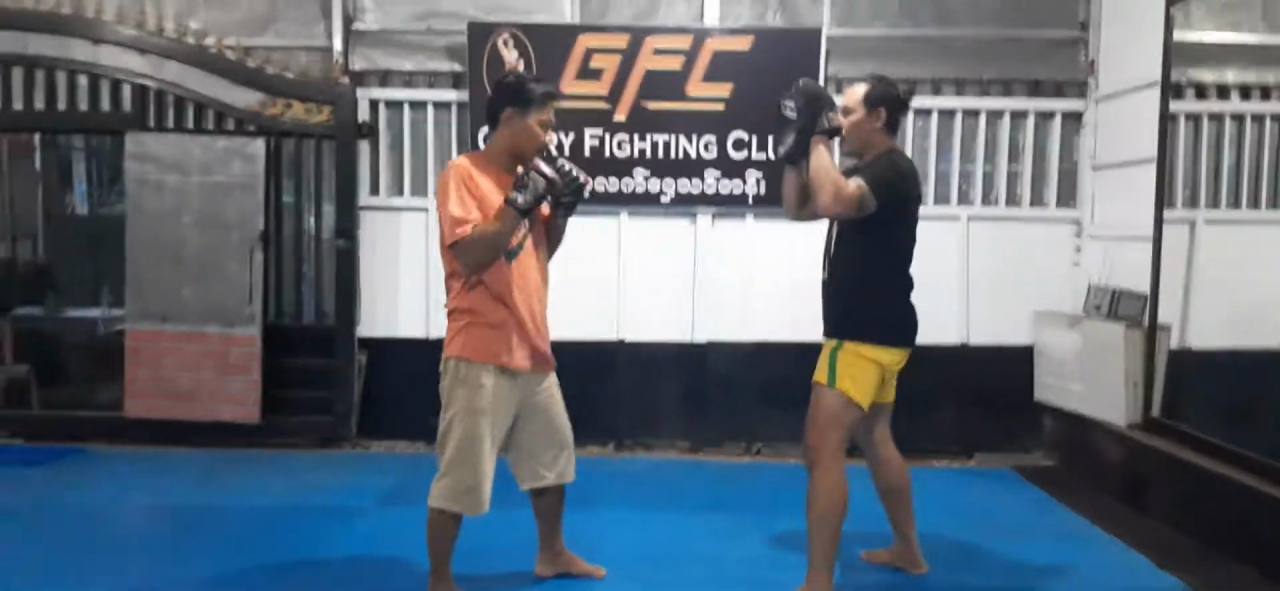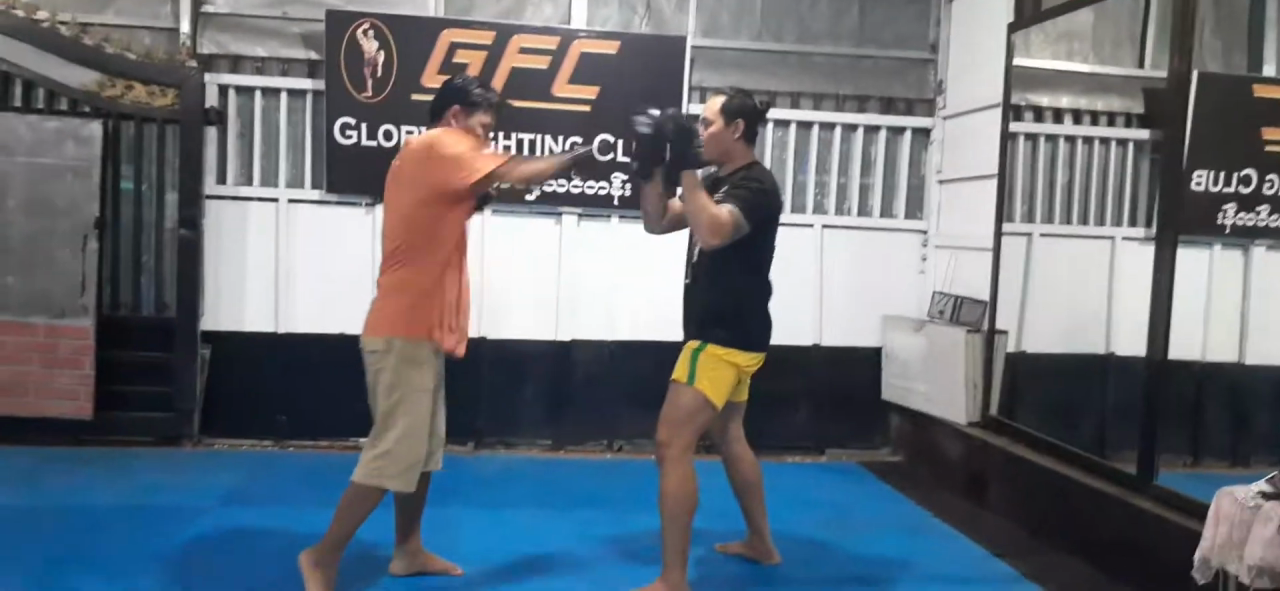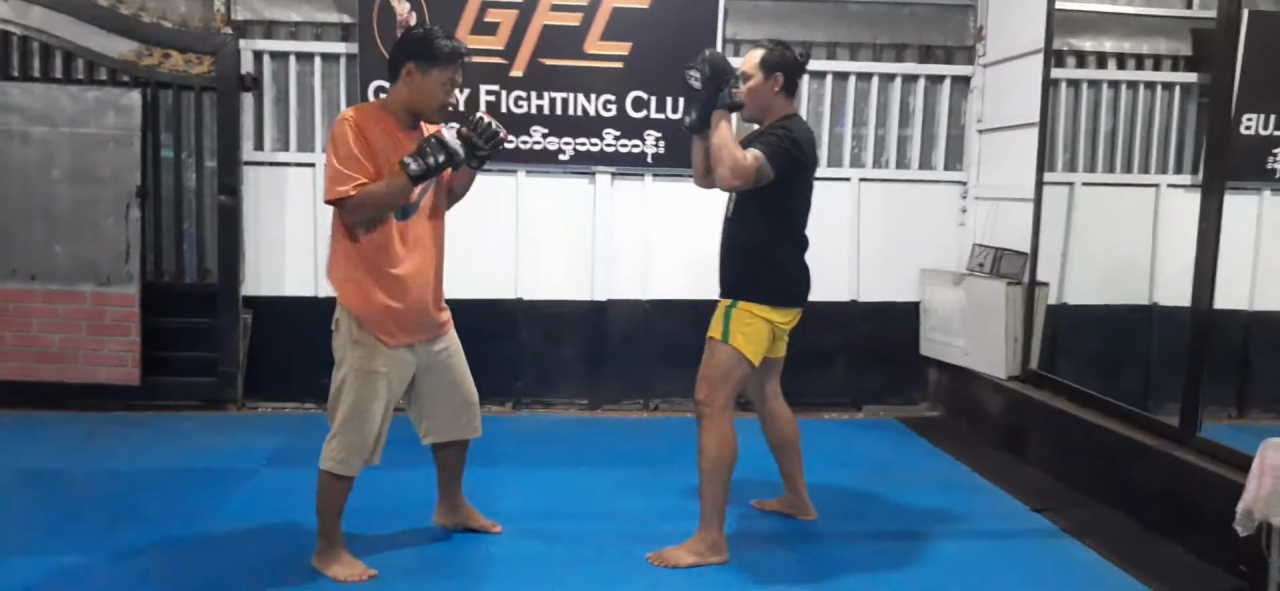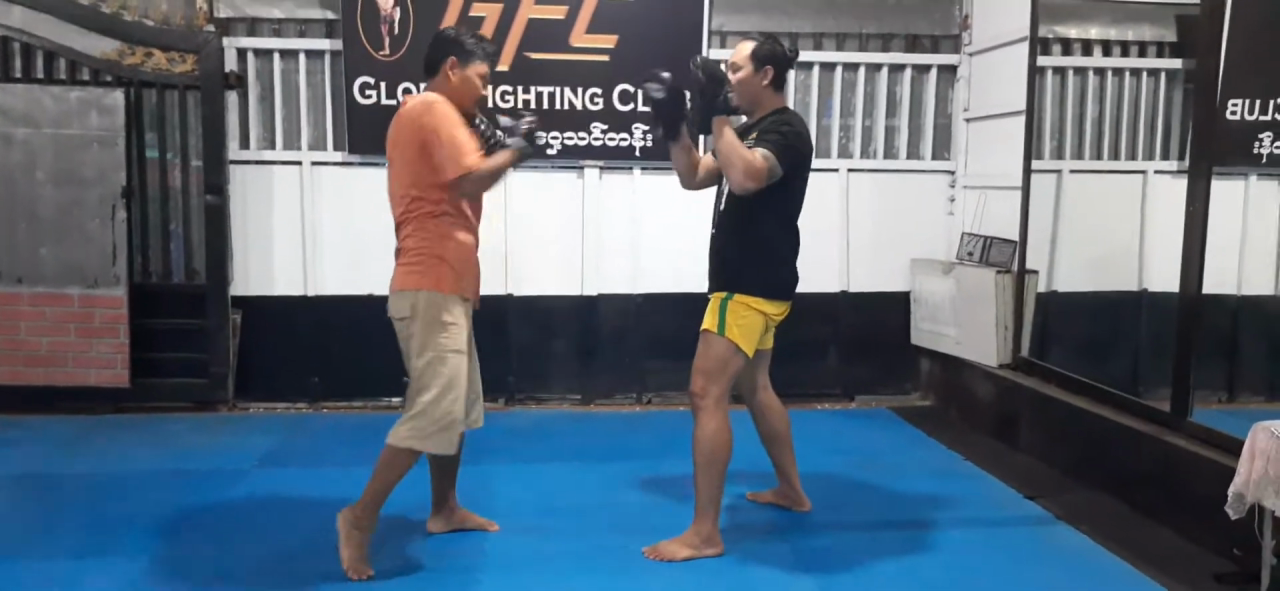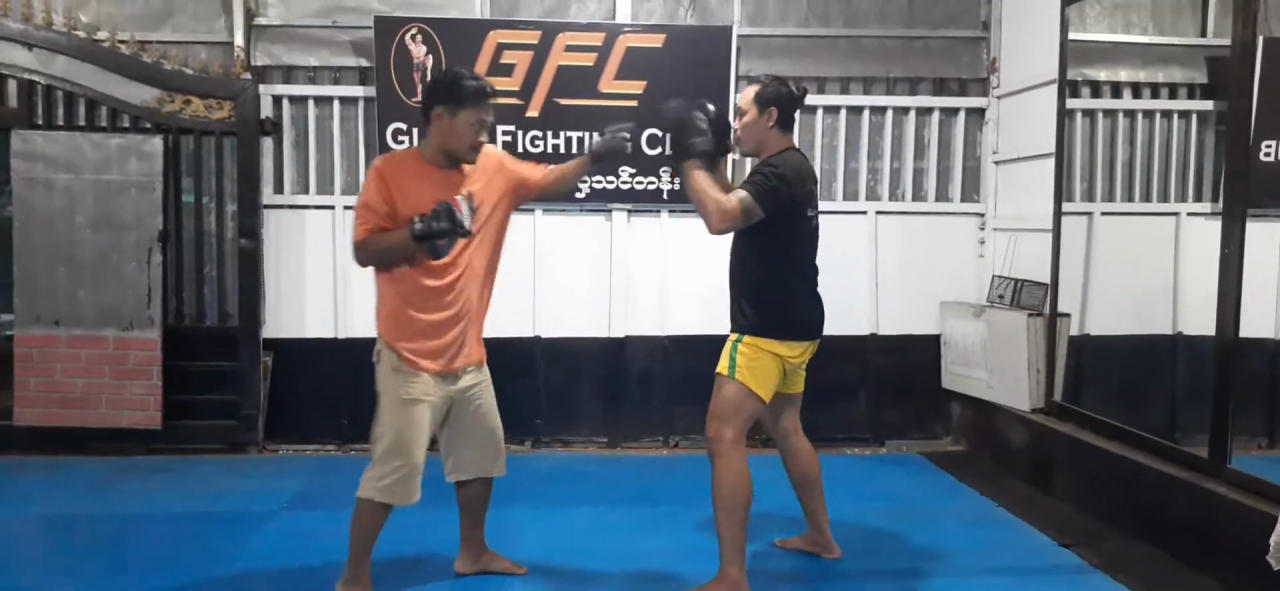
dt=1s
person 1, frame 1
left shoulder: (523, 177)
right shoulder: (462, 172)
right elbow: (471, 254)
left wrist: (561, 208)
right wrist: (519, 204)
left hip: (530, 352)
right hip: (479, 355)
left knee: (552, 456)
right knee: (461, 473)
person 1, frame 2
left shoulder: (452, 162)
right shoulder: (434, 148)
right elbow: (514, 174)
right wrist: (570, 156)
left hip: (426, 333)
right hip: (404, 333)
left knee: (423, 448)
right knee: (395, 450)
person 1, frame 3
left shoulder: (429, 129)
right shoulder: (355, 125)
left elbow: (446, 199)
right elbow: (357, 212)
left wrist: (471, 159)
right wrist: (417, 166)
left hip: (429, 310)
right hip: (371, 314)
left knee: (457, 409)
right knee: (352, 434)
left ankle: (451, 506)
right ankle: (328, 545)
person 1, frame 4
left shoulder: (421, 115)
right shoulder: (432, 110)
right elbow: (470, 180)
left wrist: (504, 145)
right wrist: (515, 144)
left hip: (440, 287)
right hip: (433, 289)
left knee: (457, 404)
right knee: (434, 411)
left ankle: (445, 508)
right ankle: (360, 516)
person 1, frame 5
left shoulder: (492, 166)
right shoulder: (390, 171)
left elbow: (547, 180)
right elbow: (365, 251)
left wrist: (595, 154)
right wrist: (422, 230)
left hip: (467, 351)
right hip: (411, 354)
left knee: (482, 452)
right knee: (394, 465)
person 2, frame 1
left shoulder: (892, 171)
right shoulder: (866, 171)
left elbow: (831, 201)
right elbow: (798, 208)
left wrist: (818, 137)
right wrist: (796, 150)
left hip: (867, 335)
right hip: (873, 331)
left knee: (822, 448)
right knee: (874, 438)
right ankle: (908, 549)
person 2, frame 2
left shoulder: (755, 186)
right shoulder: (720, 183)
left elbow: (710, 234)
right elbow: (658, 222)
left wrist: (686, 169)
right wrist: (652, 168)
left hip: (726, 338)
right hip: (728, 335)
left knee: (672, 444)
right knee: (728, 437)
right ankle: (760, 543)
person 2, frame 3
left shoulder: (789, 137)
right shoulder: (767, 136)
left elbow: (731, 176)
right elbow: (707, 176)
left wrist: (719, 110)
right wrist: (700, 120)
left hip: (760, 293)
right hip: (769, 290)
left knee: (711, 402)
right knee: (764, 393)
left ankle: (710, 540)
right ankle: (798, 499)
person 2, frame 4
left shoulder: (786, 130)
right shoulder: (747, 128)
left elbow: (745, 179)
right elbow: (695, 177)
left wrist: (717, 115)
right wrist: (674, 123)
left hip: (753, 285)
right hip: (747, 281)
left knee: (706, 393)
right knee: (754, 385)
left ankle: (704, 532)
right ankle: (791, 490)
person 2, frame 5
left shoulder: (780, 172)
right shoulder: (785, 168)
left elbow: (720, 217)
right elbow: (727, 208)
left wrist: (692, 156)
right wrist: (710, 158)
left hip: (769, 330)
right hip: (791, 325)
left knee: (724, 437)
right knee: (785, 429)
right ankle: (821, 536)
